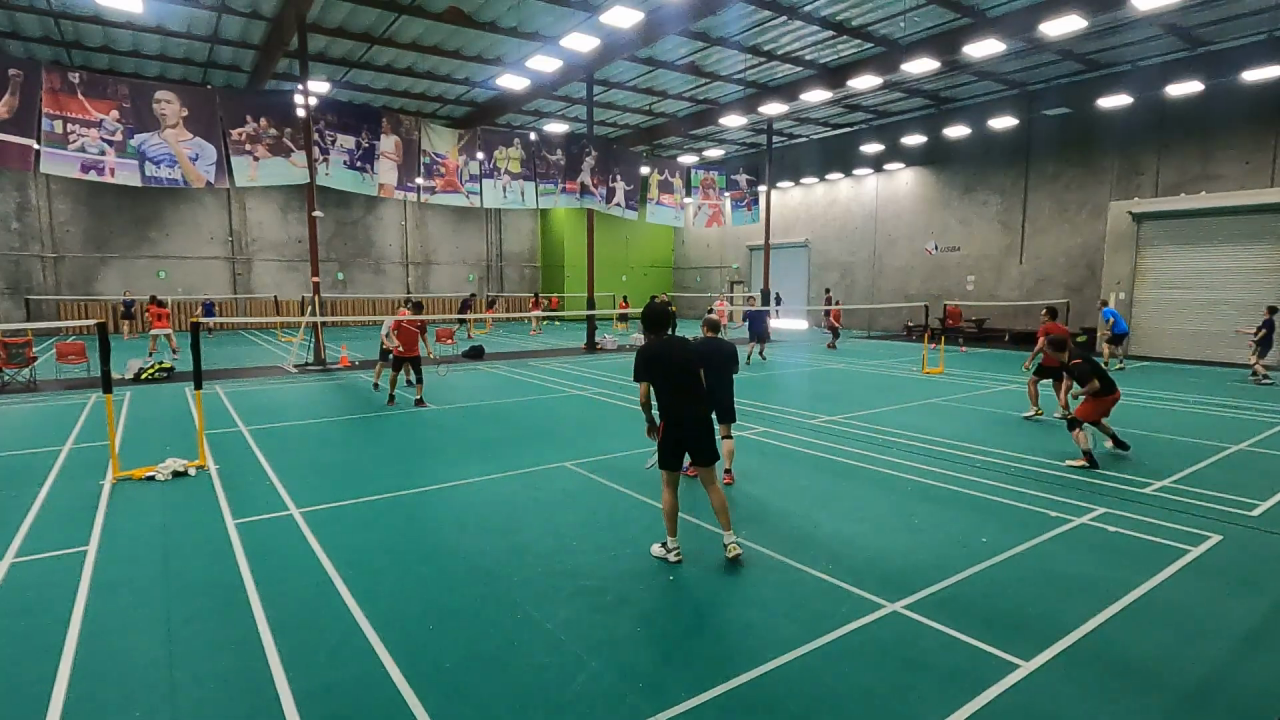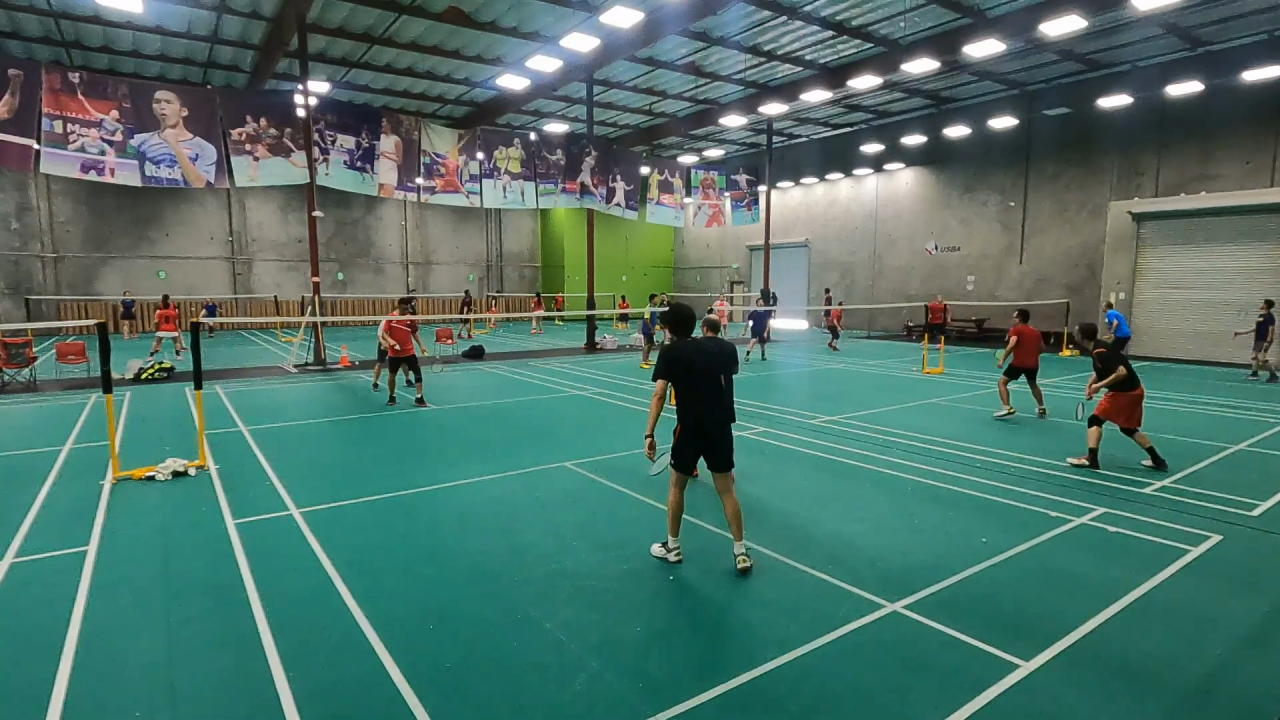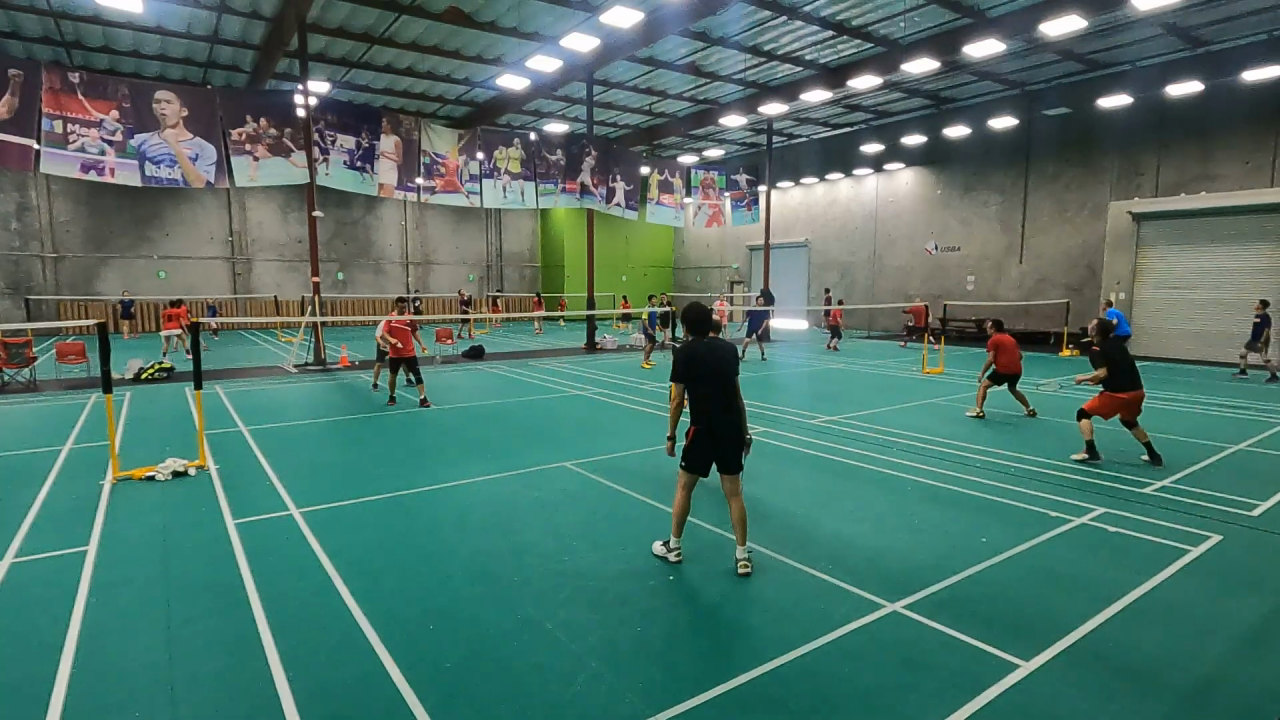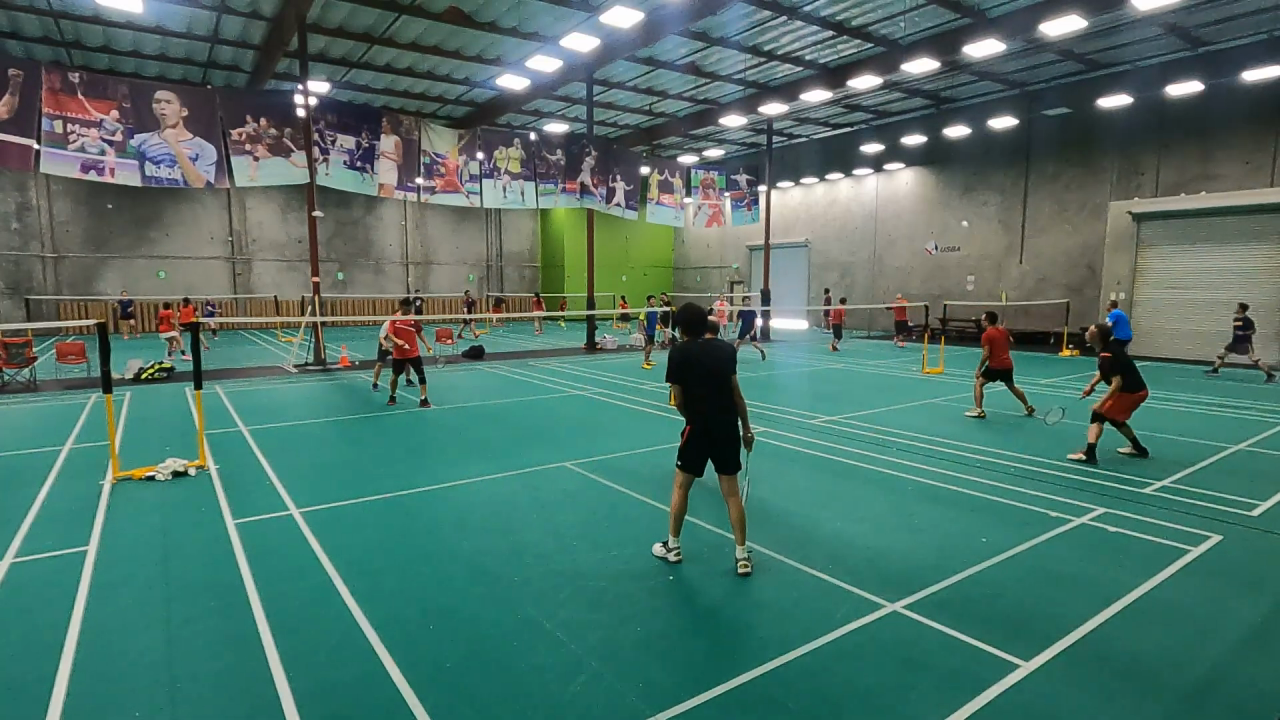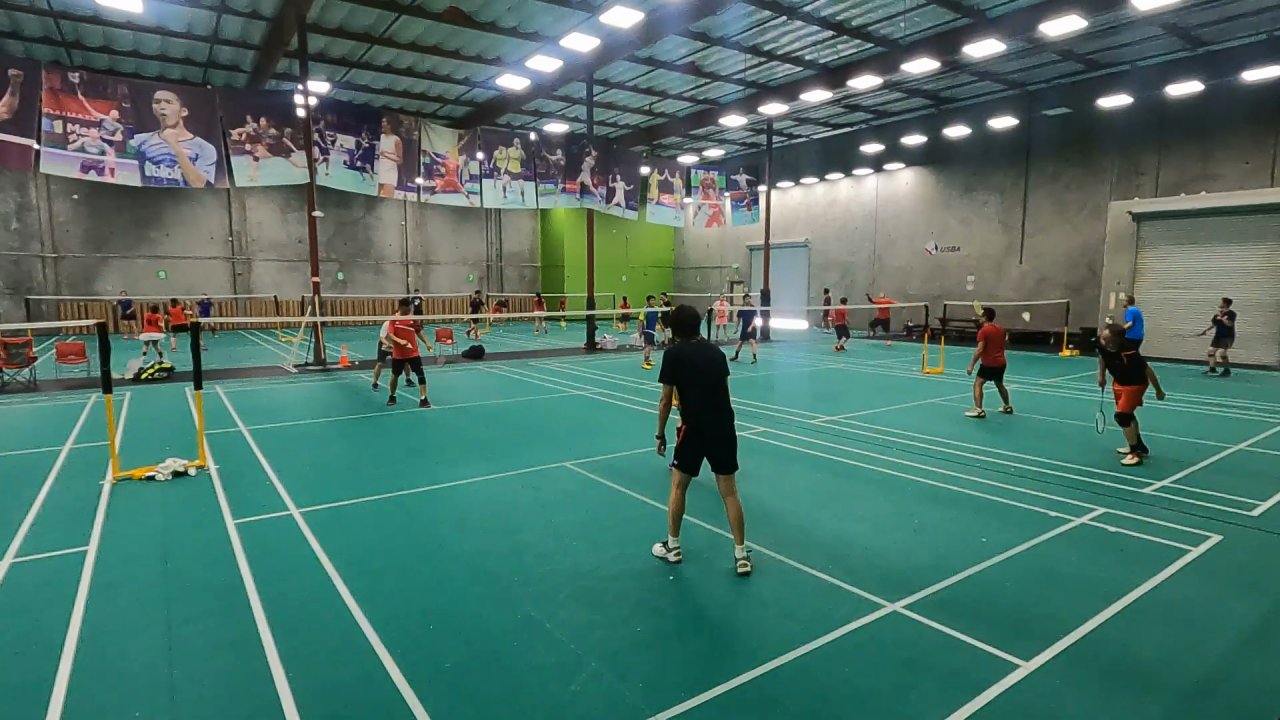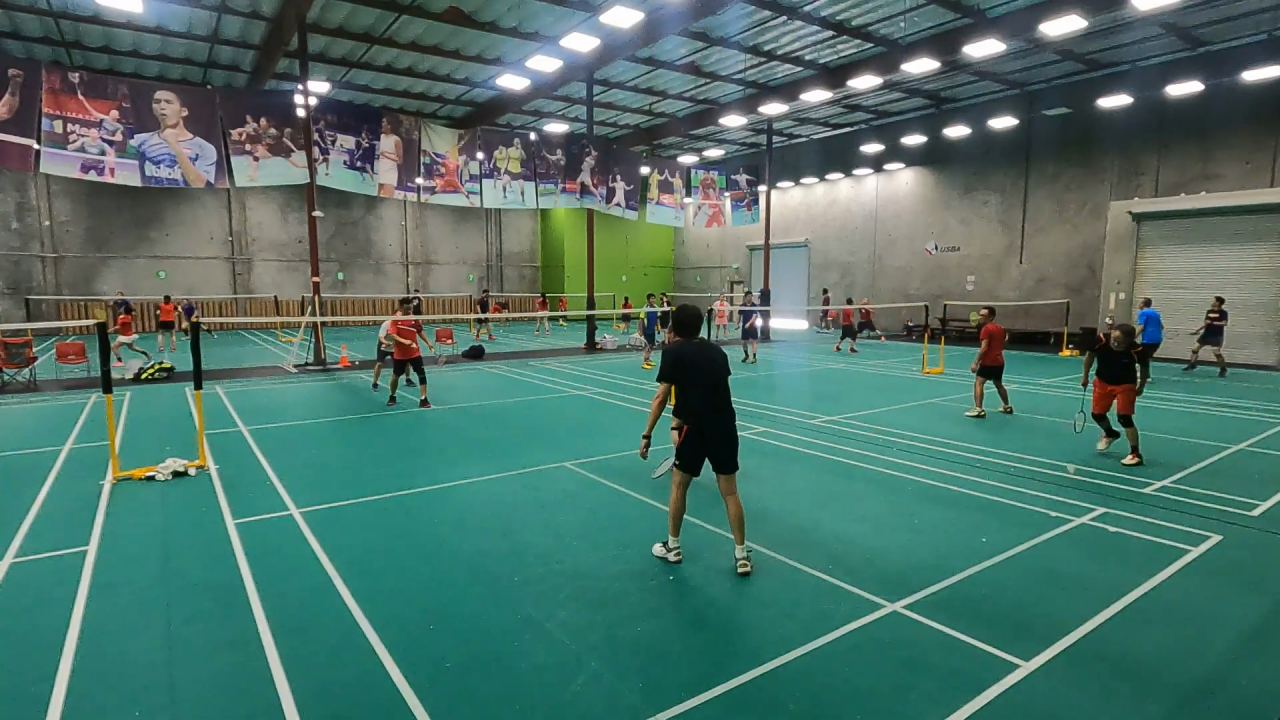
dt=0.3s
person 1, frame 1
left shoulder: (646, 352)
right shoulder: (688, 345)
left elbow: (644, 397)
right elbow: (702, 384)
left wrist: (650, 423)
left hip: (673, 424)
right hip: (701, 419)
left knee: (669, 486)
right knee: (711, 483)
left ankle: (671, 547)
right ankle: (730, 541)
person 1, frame 2
left shoulder: (670, 352)
right shoulder: (713, 348)
left elbow: (659, 395)
left wrist: (649, 434)
left hip: (690, 426)
right hip: (720, 424)
left knee: (677, 486)
right knee: (726, 490)
left ankle: (672, 547)
right ankle: (740, 553)
person 1, frame 3
left shoulder: (684, 352)
right shoulder: (728, 348)
left elbow: (678, 400)
right elbow: (737, 393)
left wrist: (671, 435)
right wrist: (745, 429)
left hip: (703, 428)
right hip: (732, 427)
left knee: (684, 487)
right knee: (734, 492)
left ankle: (673, 547)
right ankle: (742, 557)
person 1, frame 4
left shoulder: (679, 353)
right shoulder: (725, 348)
left elbow: (679, 401)
right elbow: (736, 393)
right wrist: (746, 428)
left hip: (699, 429)
right hip: (728, 428)
left knee: (681, 487)
right knee: (732, 493)
left ankle: (673, 547)
right ankle: (742, 556)
person 1, frame 5
left shoulder: (674, 354)
right shoulder: (715, 351)
left elbow: (666, 400)
left wrist: (660, 434)
left hip: (695, 427)
right hip: (724, 426)
left knee: (678, 486)
right knee: (729, 492)
left ankle: (672, 547)
right ankle: (742, 556)
person 1, frame 6
left shoulder: (675, 352)
right shoulder: (717, 351)
left elbow: (661, 398)
left wrist: (647, 435)
left hip: (696, 428)
right hip: (725, 426)
left knee: (679, 486)
right knee: (730, 492)
left ankle: (673, 547)
right ankle: (741, 556)
